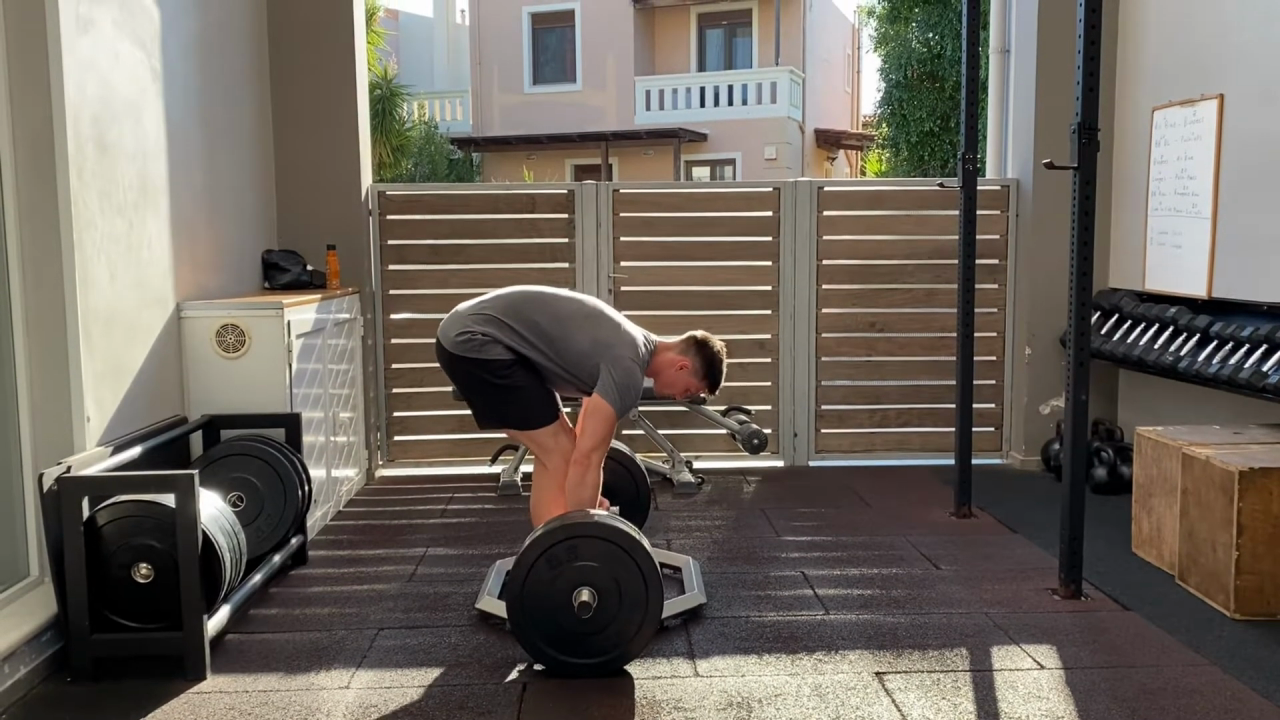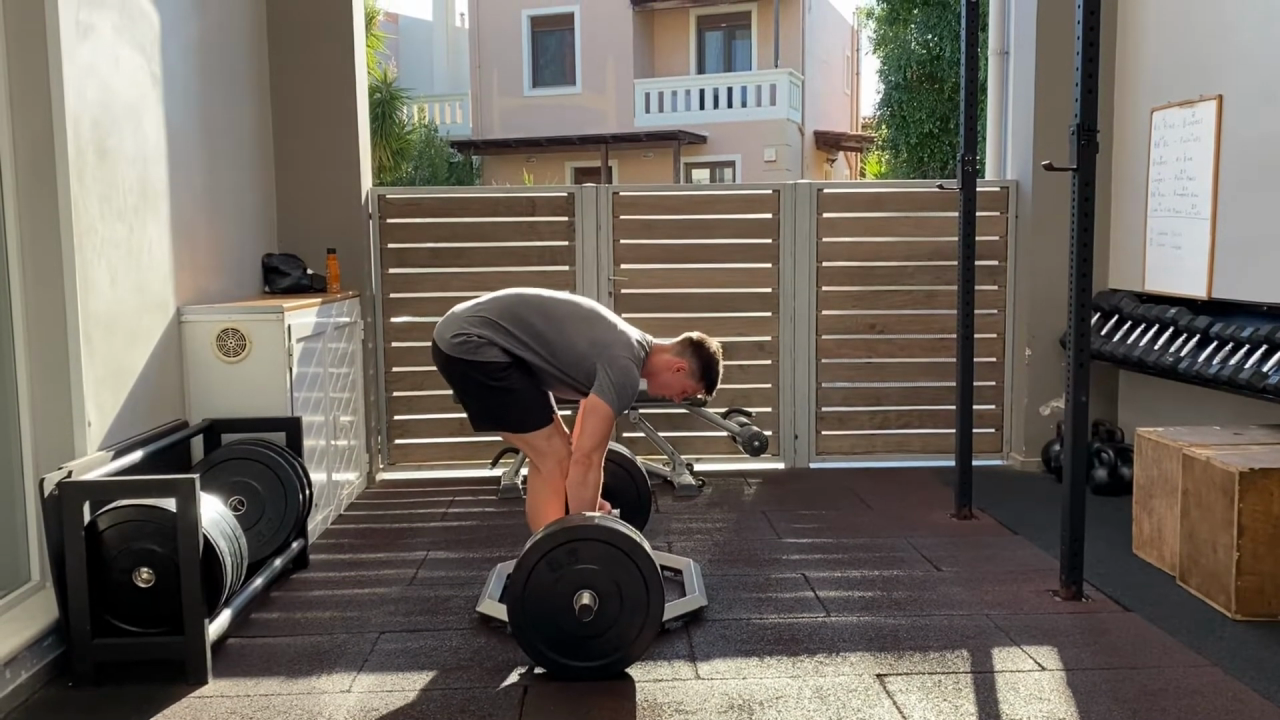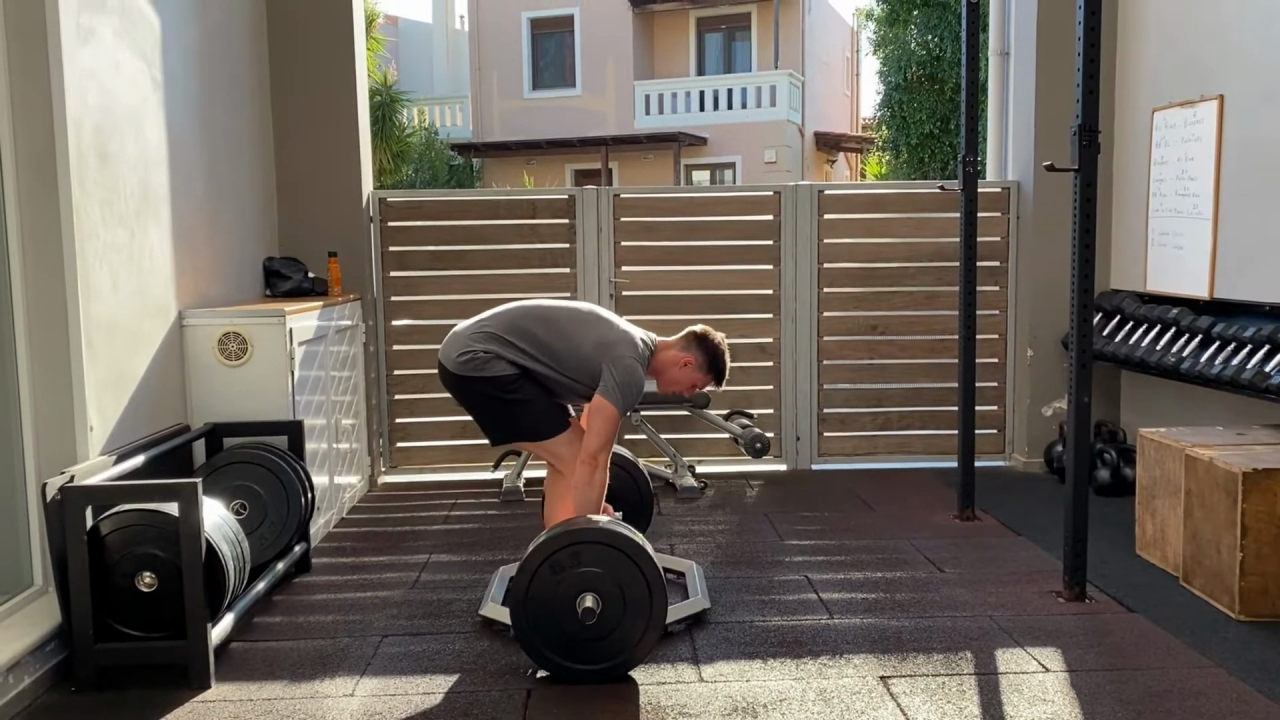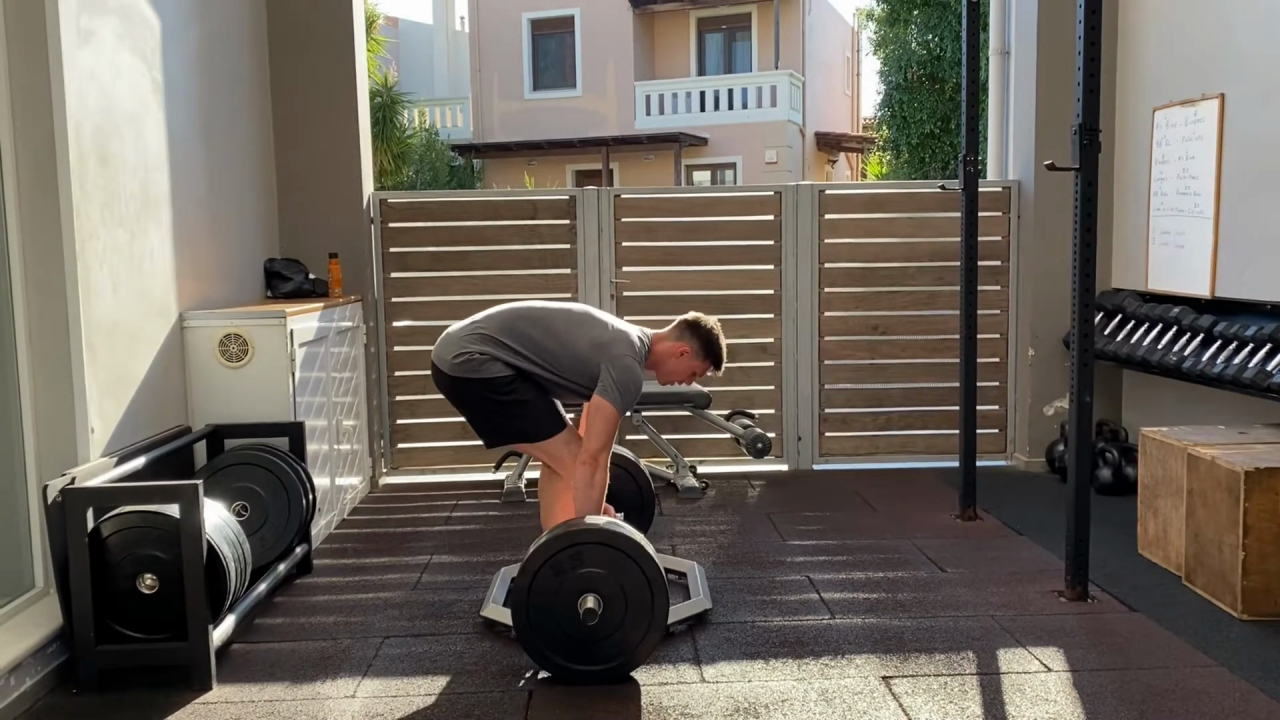
dt=0.5s
person 1, frame 1
left shoulder: (630, 346)
right shoulder: (628, 368)
right elbow: (585, 458)
left wrist: (586, 500)
left hip: (473, 334)
right hip: (474, 340)
left knee: (556, 450)
right knee: (559, 454)
person 1, frame 2
left shoulder: (626, 348)
right shoulder: (624, 369)
left elbow: (584, 444)
right elbow: (586, 459)
left wrist: (589, 502)
left hip: (472, 338)
right hip: (468, 343)
left knee: (552, 451)
right knee: (553, 457)
person 1, frame 3
left shoulder: (630, 347)
right shoulder: (629, 368)
left elbow: (589, 447)
right elbow: (592, 459)
left wrist: (592, 506)
left hip: (474, 352)
right hip: (476, 358)
left knee: (568, 457)
right knee: (572, 460)
person 1, frame 4
left shoulder: (625, 343)
right shoulder: (627, 365)
left elbow: (589, 446)
right elbow: (592, 459)
left wrist: (593, 505)
left hip: (469, 352)
right hip: (469, 360)
left knee: (562, 457)
right knee: (568, 461)
